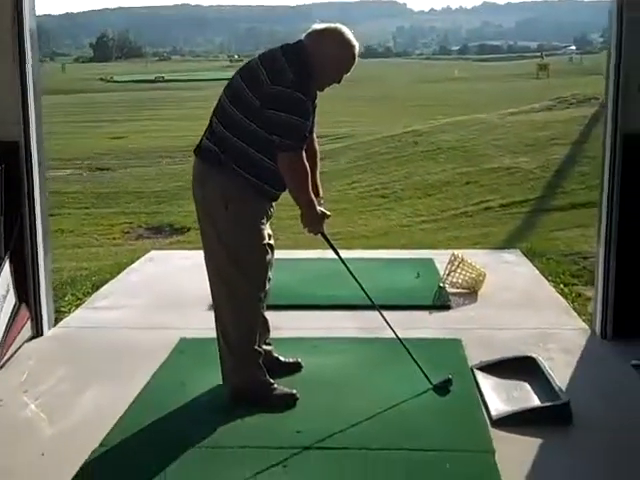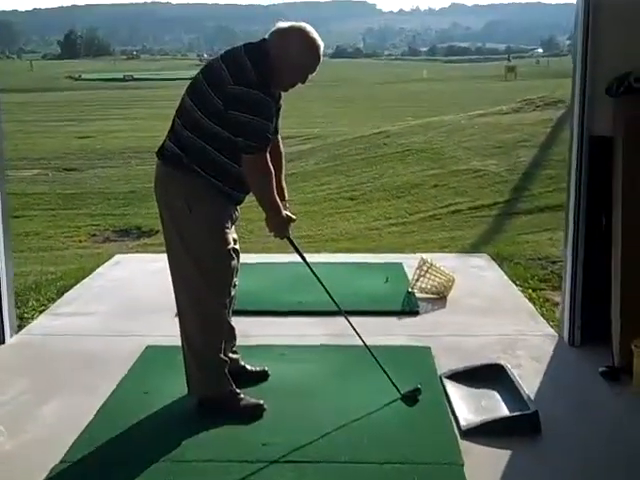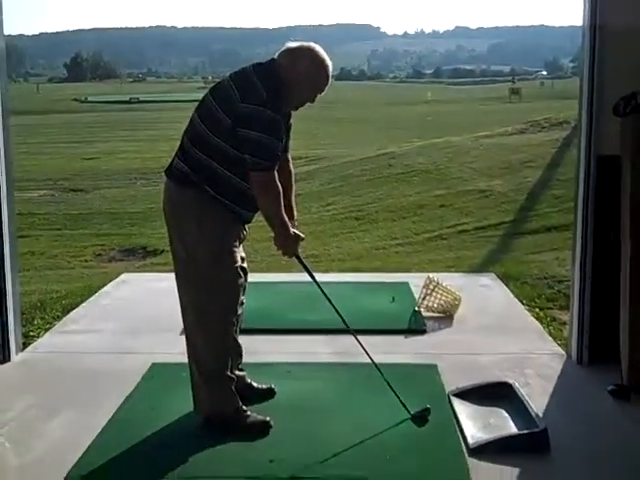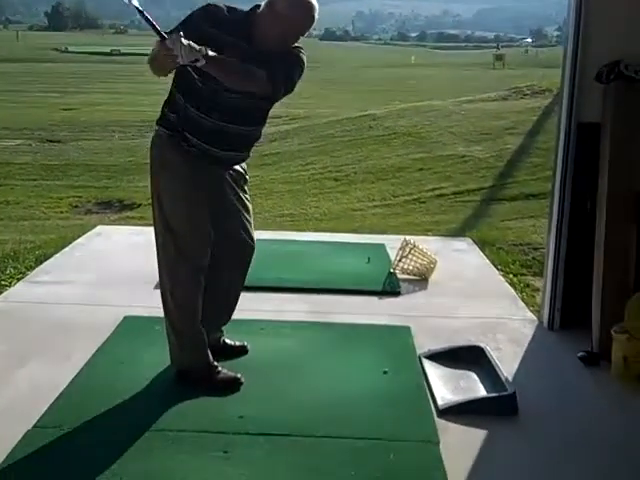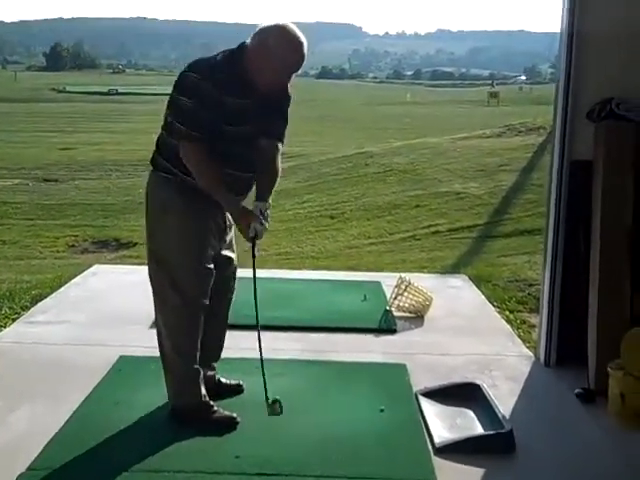
dt=1s
person 1, frame 1
left shoulder: (296, 74)
right shoulder: (287, 81)
left elbow: (306, 140)
right elbow: (289, 157)
left wrist: (315, 192)
right wrist: (309, 208)
left hip: (244, 182)
right hip: (227, 185)
left knee: (254, 272)
right knee: (240, 281)
left ankle: (258, 351)
right ankle: (246, 378)
person 1, frame 2
left shoulder: (259, 73)
right shoulder: (248, 83)
left elbow: (271, 142)
right elbow: (254, 160)
left wrist: (281, 198)
right wrist: (275, 212)
left hip: (209, 186)
right hip: (190, 187)
left knee: (220, 277)
right knee: (204, 287)
left ankle: (224, 361)
right ankle: (211, 388)
person 1, frame 3
left shoulder: (272, 98)
right shoulder: (255, 100)
left elbow: (280, 162)
right elbow: (263, 180)
left wrist: (291, 219)
right wrist: (283, 231)
left hip: (219, 205)
right hip: (198, 205)
left knee: (229, 293)
right knee: (211, 303)
left ankle: (231, 378)
right ankle: (218, 406)
person 1, frame 4
left shoulder: (290, 61)
left elbow: (250, 80)
right elbow: (157, 65)
left wrist: (202, 57)
right wrist: (170, 51)
left hip: (228, 163)
right hip: (179, 154)
left knee: (237, 246)
right knee: (186, 255)
left ankle: (209, 334)
right ankle: (191, 359)
person 1, frame 5
left shoulder: (275, 94)
right shoulder: (204, 78)
left elbow: (269, 148)
right elbow: (192, 152)
left wrist: (262, 201)
right wrist: (236, 208)
left hip: (215, 198)
right hip: (177, 194)
left knee: (218, 286)
right knee: (183, 296)
left ankle: (203, 373)
right ankle: (188, 399)
